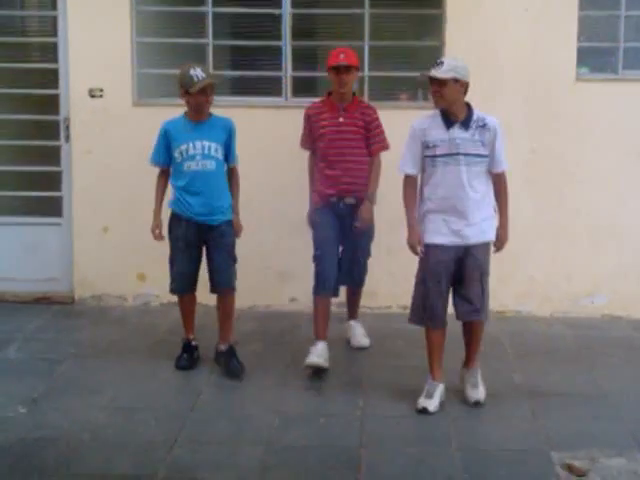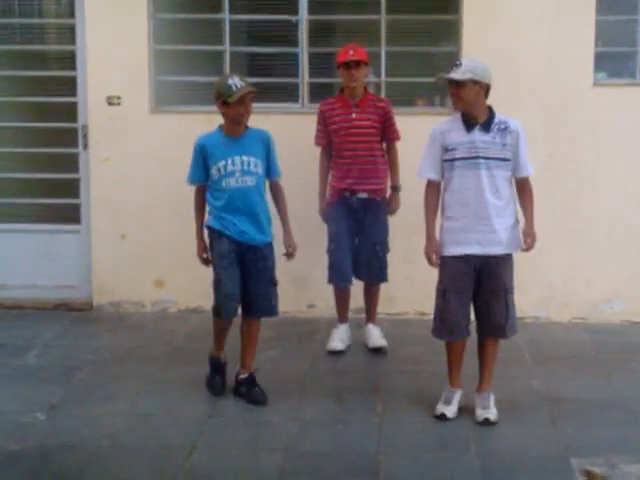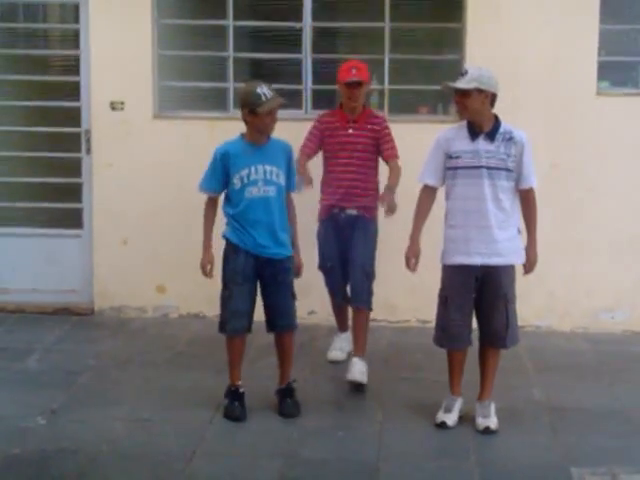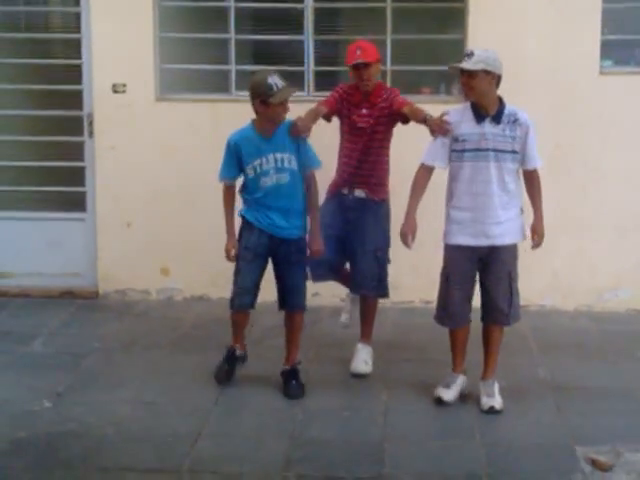
dt=0.5s
person 1, frame 1
left shoulder: (489, 127)
right shoulder: (422, 128)
left elbow: (498, 177)
right elbow: (410, 180)
left wrist: (503, 222)
right wrist: (413, 227)
left hip: (477, 231)
right hip: (436, 231)
left knee: (475, 306)
right knee: (432, 307)
left ankle: (471, 369)
right ankle: (435, 381)
person 1, frame 2
left shoulder: (511, 131)
right shoulder: (442, 132)
left elbow: (523, 182)
right elbow: (433, 186)
left wrist: (529, 222)
right wrist: (430, 234)
left hip: (498, 243)
right hip: (456, 243)
left knee: (493, 318)
right knee: (453, 317)
left ankle: (485, 392)
right ankle: (453, 389)
person 1, frame 3
left shoulder: (516, 140)
right shoulder: (447, 140)
left elbow: (527, 194)
right elbow: (429, 190)
left wrist: (532, 243)
right wrist: (414, 239)
left hip: (501, 252)
right hip: (458, 252)
left knee: (495, 329)
right knee: (454, 326)
left ankle: (485, 401)
right ankle: (454, 397)
person 1, frame 4
left shoulder: (520, 122)
right shoulder: (452, 121)
left elbow: (531, 172)
right elbow: (427, 167)
left wrist: (538, 217)
right wrist: (410, 213)
left hip: (502, 232)
right hip: (461, 231)
left knee: (498, 308)
right knee: (454, 305)
left ankle: (489, 380)
right ankle: (457, 373)
person 2, frame 1
left shoulder: (225, 126)
right shoulder: (170, 129)
right elbow: (163, 173)
left wrist: (236, 213)
right wrist: (157, 214)
left hip: (220, 219)
right hip: (183, 219)
left knee: (225, 284)
right knee: (184, 284)
left ankle: (225, 348)
right ankle: (190, 342)
person 2, frame 2
left shoulder: (263, 139)
right shoulder: (205, 144)
left elbow: (275, 186)
right elbow: (200, 192)
left wrist: (288, 231)
right wrist: (200, 237)
left hip: (259, 237)
right hip: (223, 236)
left knee: (257, 308)
right knee: (227, 302)
left ankle: (246, 374)
right ankle: (217, 359)
person 2, frame 3
left shoulder: (284, 150)
right shoulder: (227, 153)
left elbow: (287, 201)
right elbow: (212, 201)
left wrist: (296, 249)
right wrist: (206, 248)
left hip: (278, 252)
right hip: (240, 251)
left knee: (285, 323)
right knee: (236, 322)
left ankle: (285, 387)
right ankle: (235, 389)
person 2, frame 4
left shoulder: (294, 133)
right shoulder: (238, 142)
left elbow: (311, 179)
right elbow: (226, 187)
left wrist: (314, 228)
right wrist: (231, 235)
left hip: (293, 232)
right hip: (255, 229)
left knee: (295, 302)
right knee: (242, 296)
left ankle: (290, 368)
right ankle: (235, 350)
person 3, frame 1
left shoulder: (367, 113)
right shoulder: (314, 112)
left elbow: (375, 160)
right elbow: (312, 158)
left wrist: (369, 201)
right wrist: (312, 200)
left hip: (358, 202)
right hip: (326, 202)
left knee: (355, 268)
right knee: (325, 271)
left ankle: (353, 321)
right ankle: (320, 344)
person 3, frame 2
left shoulder: (381, 107)
right shoulder: (327, 109)
left elbow: (391, 150)
right elbow: (325, 154)
left wrist: (395, 189)
right wrist: (322, 196)
left hip: (373, 196)
right hip: (340, 197)
left knee: (374, 260)
right knee: (340, 262)
left ankle: (371, 324)
right ankle: (341, 325)
person 3, frame 3
left shoulder: (378, 123)
right shoulder: (324, 121)
left elbow: (394, 164)
right elbow: (303, 156)
left wrist: (389, 192)
right wrist: (303, 172)
left hip: (364, 213)
right hip: (331, 212)
left knee: (361, 281)
right knee: (334, 278)
left ankle: (359, 358)
right ankle: (343, 333)
person 3, frame 4
left shoulder: (390, 98)
right shoulder: (344, 95)
left elbow: (410, 111)
right elbow: (320, 110)
left wrist: (430, 120)
right wrist: (306, 120)
left hip: (372, 198)
right hip: (339, 193)
left knee: (370, 272)
right knee: (321, 259)
left ankle: (365, 345)
right ankle: (354, 290)
